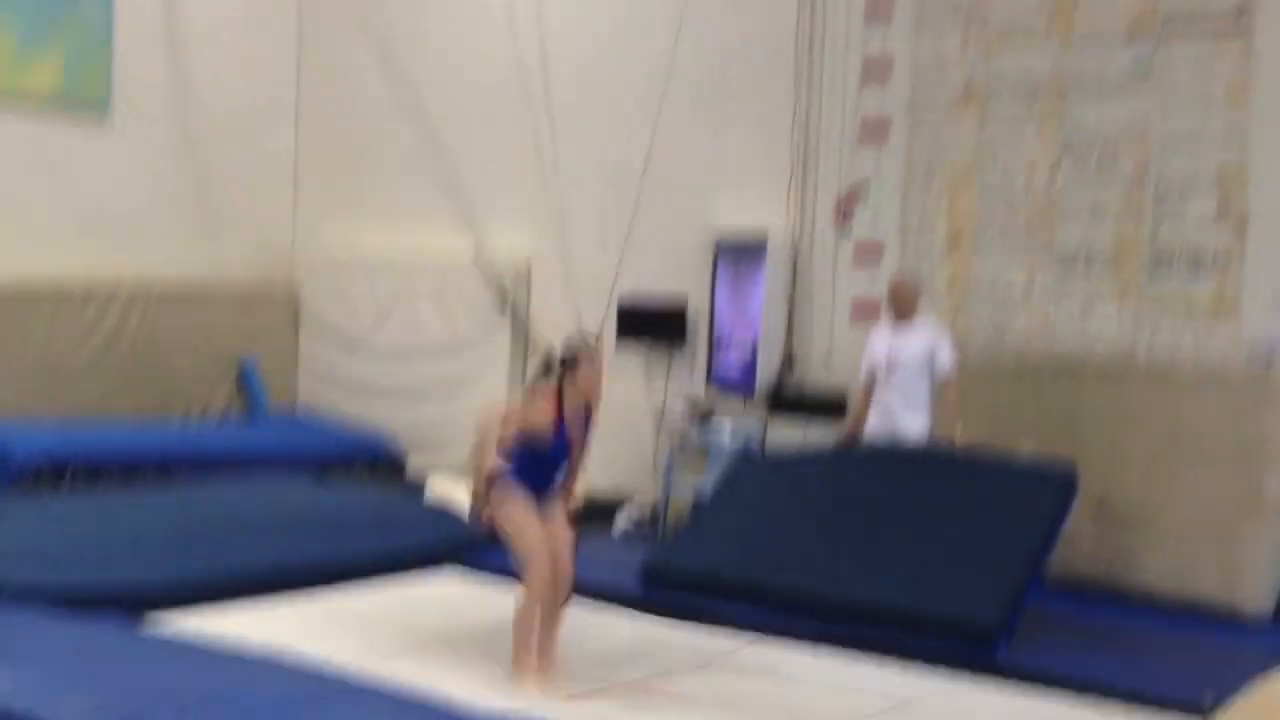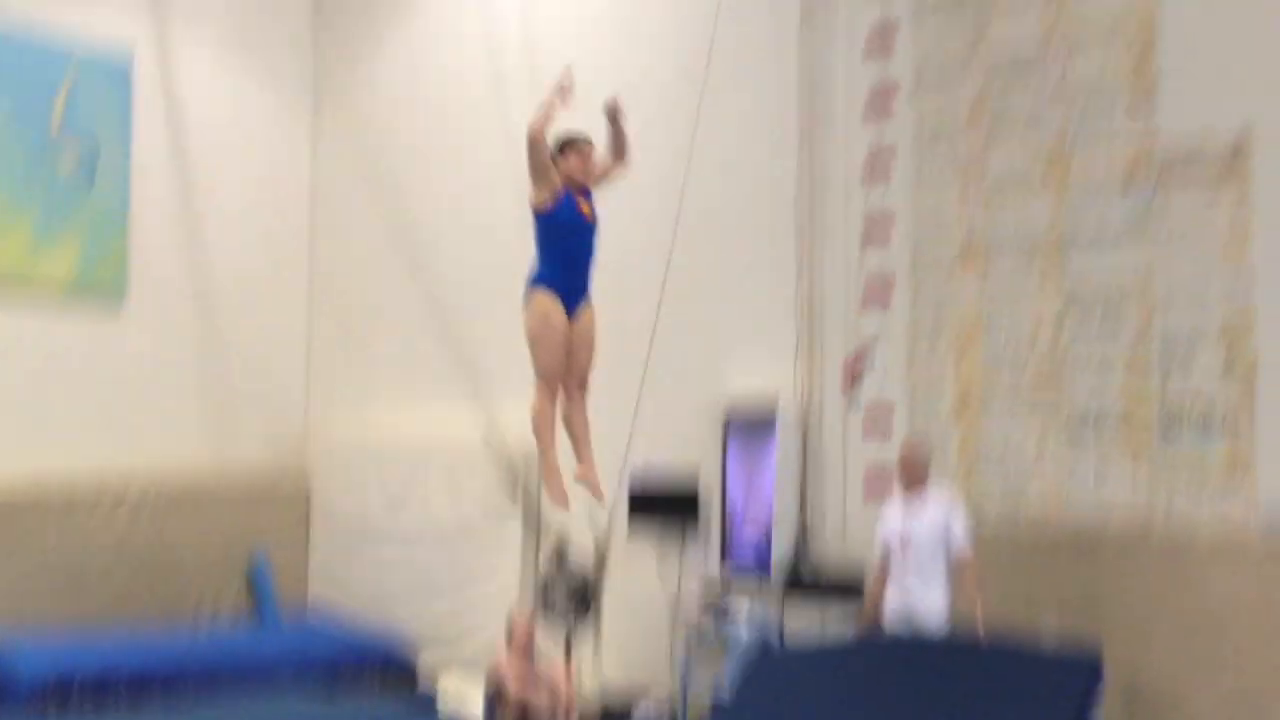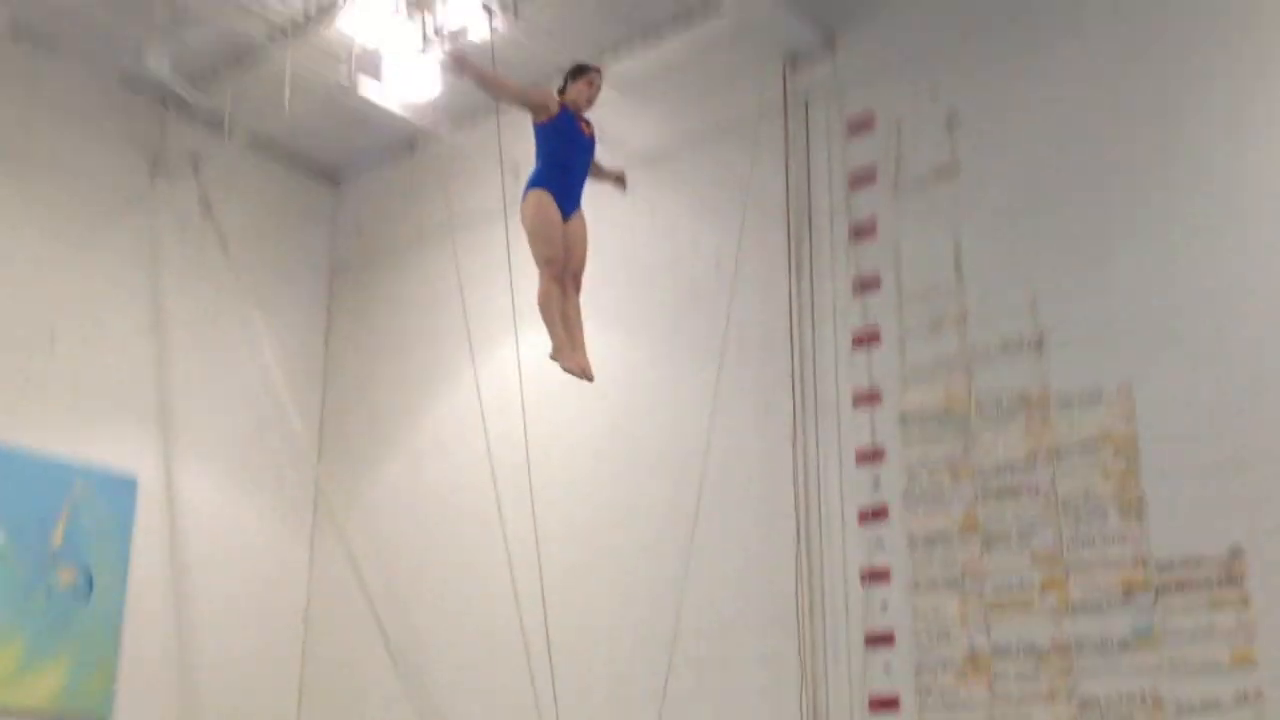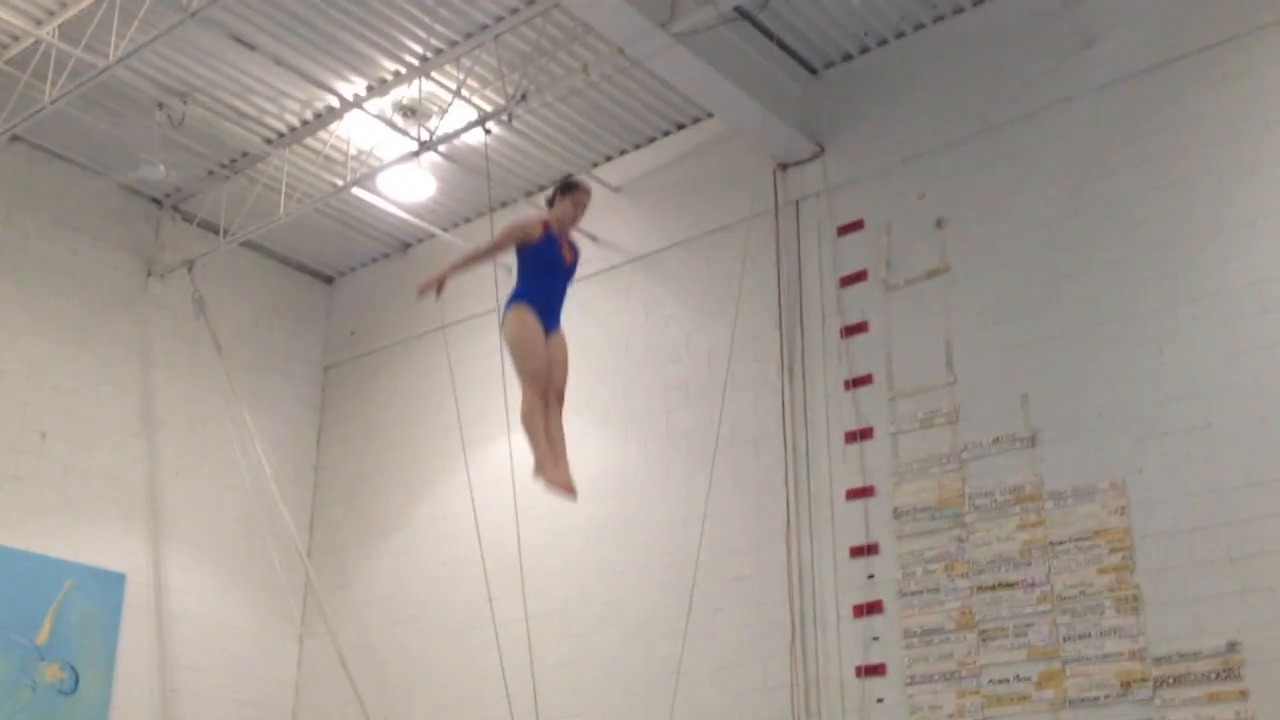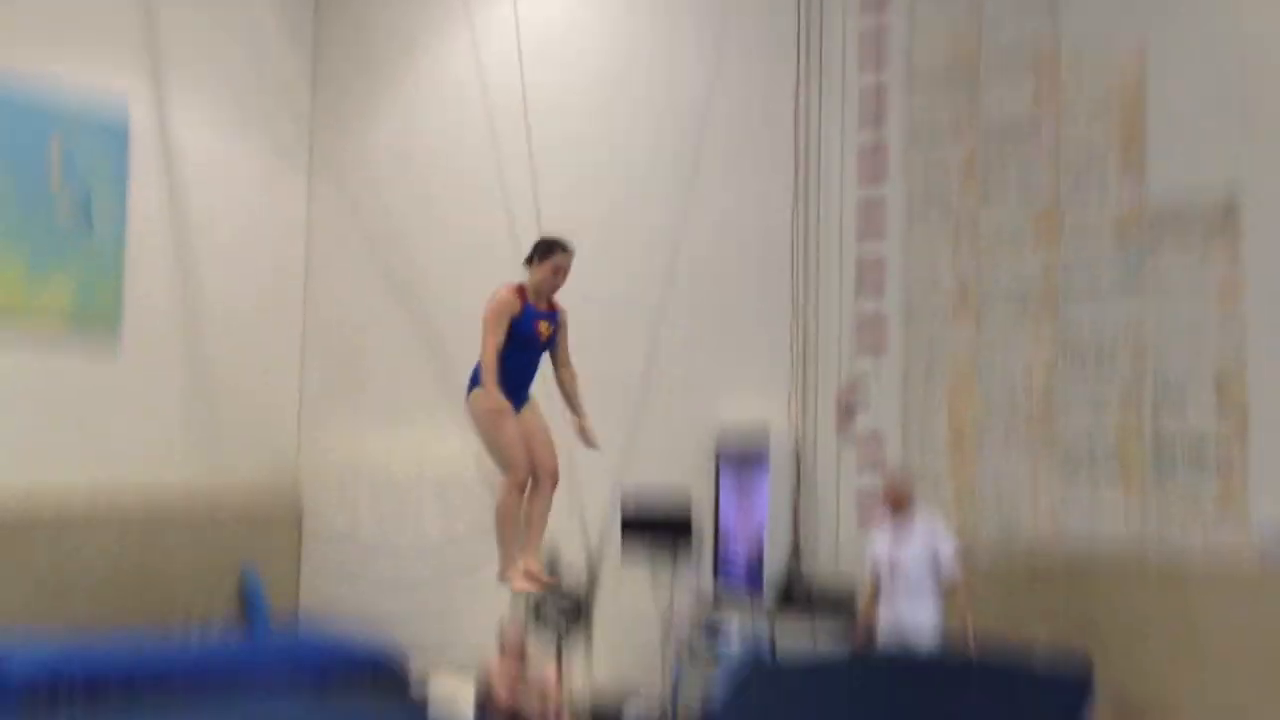
dt=0.5s
person 1, frame 1
left shoulder: (586, 407)
right shoulder: (541, 404)
right elbow: (495, 437)
left wrist: (567, 490)
left hip: (548, 495)
right hip: (516, 494)
left knee: (562, 582)
right knee: (540, 580)
left ankle: (544, 656)
right ankle: (524, 661)
person 1, frame 2
left shoulder: (584, 193)
right shoulder: (548, 188)
left elbow: (618, 159)
right elbow: (534, 135)
left wrist: (615, 123)
right wrist: (554, 98)
left hip: (578, 299)
right hip: (547, 293)
left knee: (576, 386)
right knee: (548, 384)
left ankle: (585, 460)
right ankle: (549, 468)
person 1, frame 3
left shoulder: (588, 127)
right shoulder: (550, 106)
right elbow: (508, 90)
left wrist: (611, 176)
right wrist: (471, 69)
left hip: (573, 207)
right hip: (543, 195)
left knee: (572, 281)
right knee: (552, 273)
left ankle: (578, 350)
right ankle: (562, 346)
person 1, frame 4
left shoulder: (572, 249)
right shoulder: (532, 229)
right elbow: (485, 250)
right wrist: (444, 273)
left hip: (551, 324)
right hip: (523, 313)
left knee: (555, 398)
right knee: (535, 388)
left ankle: (560, 468)
right ankle: (544, 462)
person 1, frame 5
left shoulder: (556, 314)
right shoulder: (506, 300)
left elbow: (564, 369)
right elbow: (490, 351)
left wrist: (581, 419)
right wrist: (493, 394)
left hip: (519, 400)
right hip: (488, 395)
left knee: (548, 474)
right knee: (518, 475)
left ankle: (529, 559)
right ankle: (508, 567)
